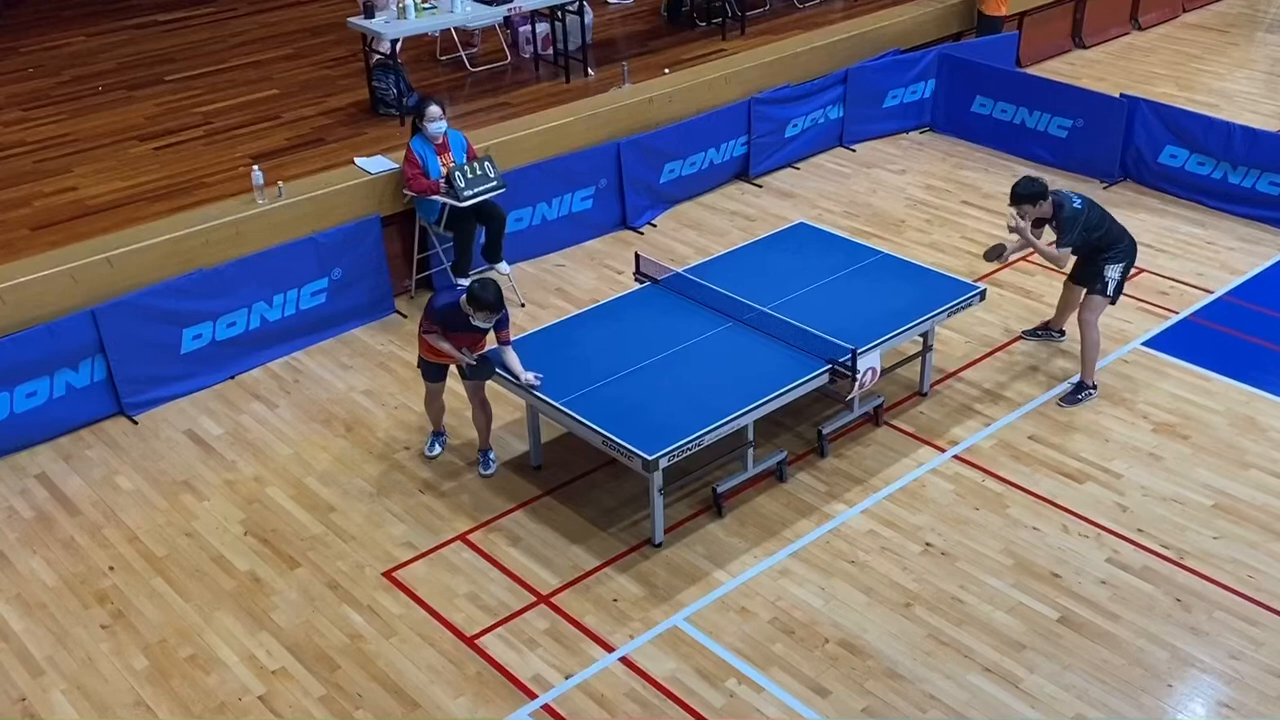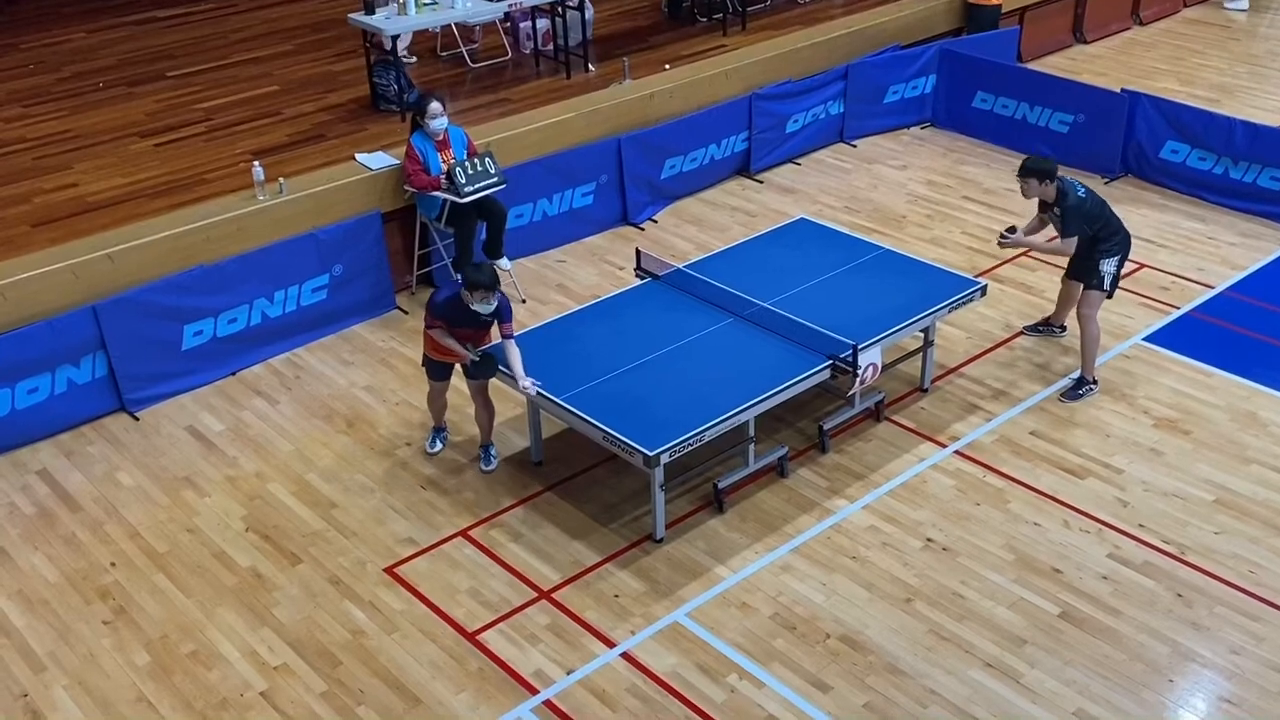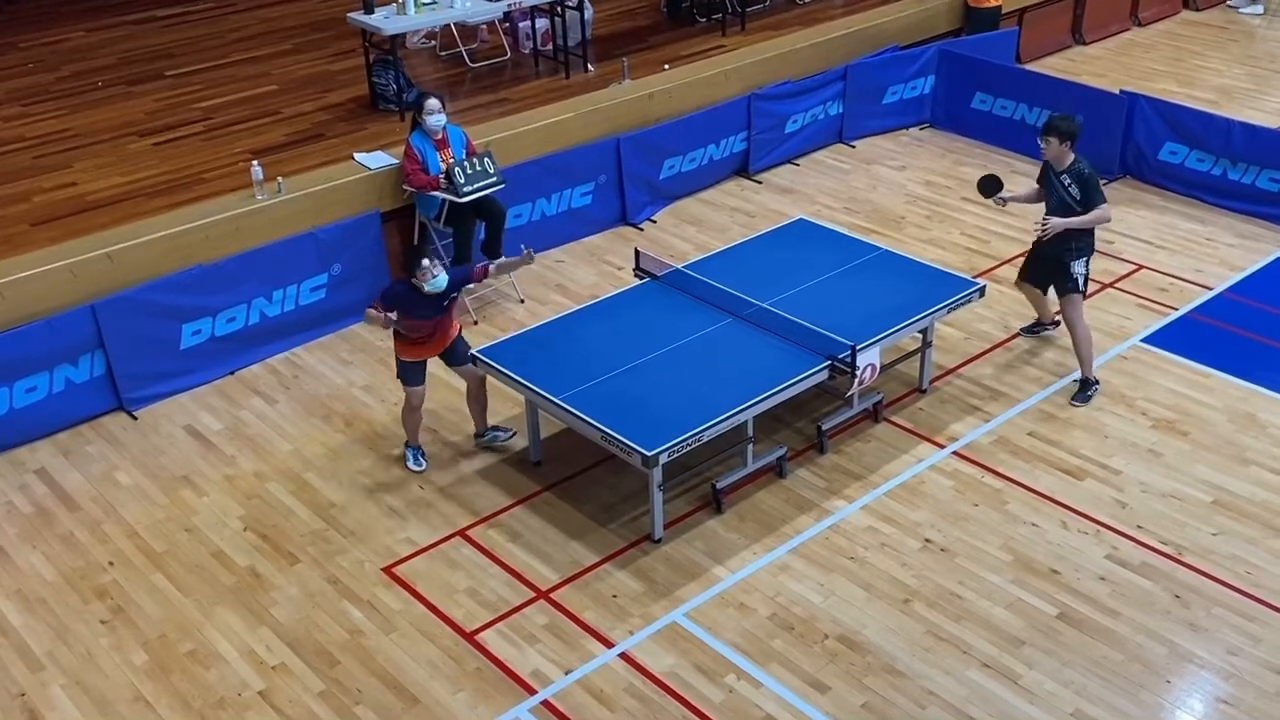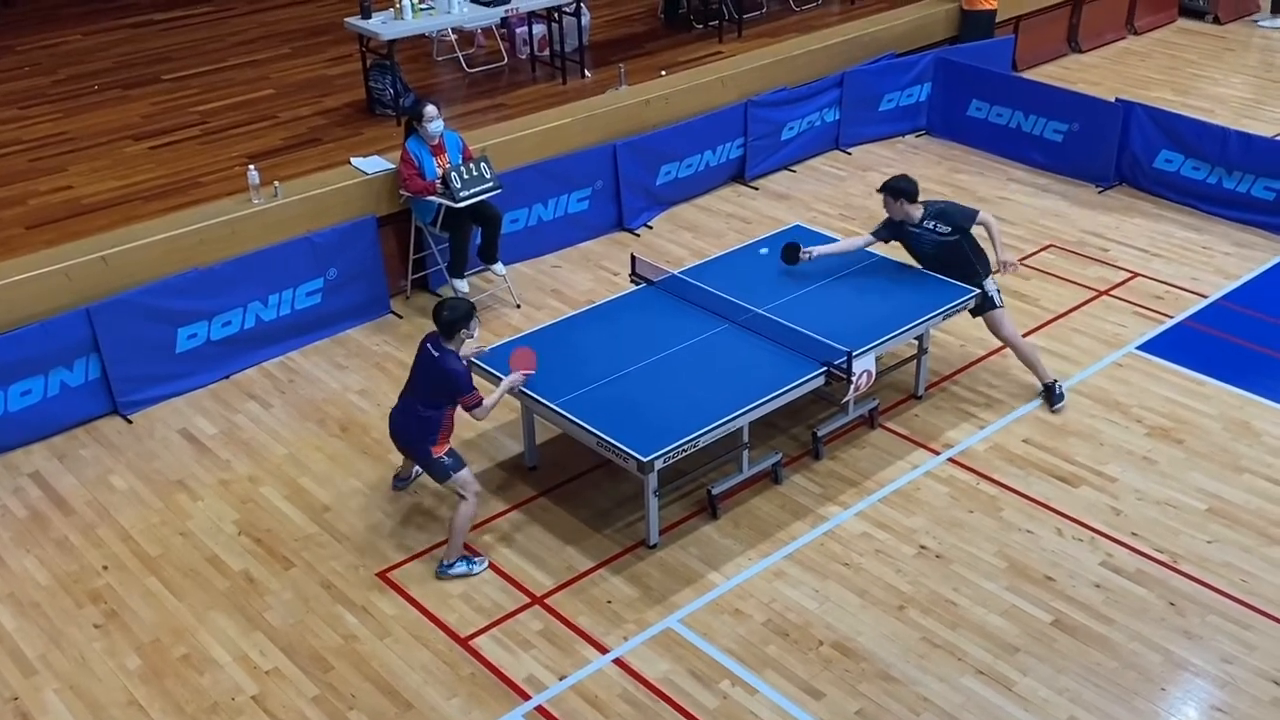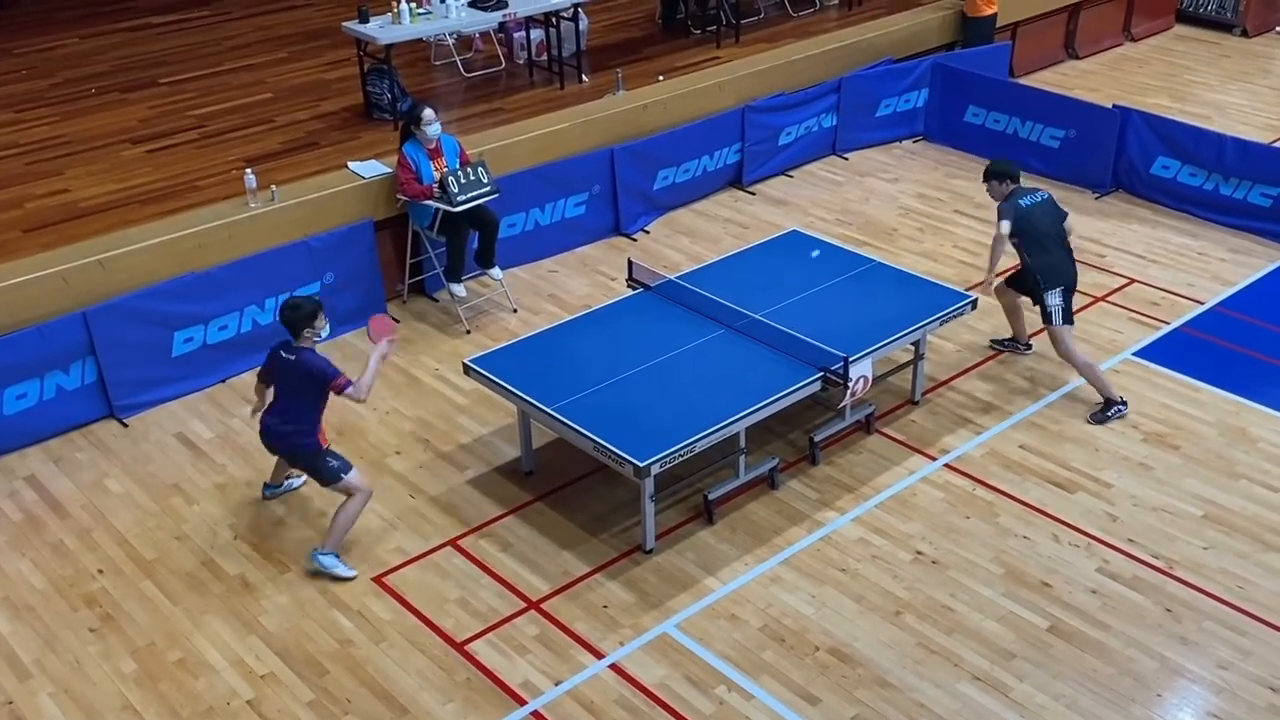
dt=1s
person 1, frame 1
left shoulder: (1068, 214)
right shoulder: (1046, 203)
left elbow: (1060, 260)
right elbow: (1035, 235)
left wrist: (1026, 236)
right wrist: (1011, 249)
left hip: (1116, 254)
right hip: (1093, 248)
left knee: (1087, 316)
right knee: (1071, 287)
left ankle: (1087, 385)
right ankle: (1054, 328)
person 1, frame 2
left shoulder: (1071, 202)
right shoulder: (1049, 191)
left elbow: (1067, 249)
right elbow: (1042, 219)
left wrist: (1025, 243)
right wrist: (1020, 233)
left hip: (1110, 247)
right hip: (1088, 242)
left knee: (1086, 311)
right knee: (1070, 283)
left ankle: (1088, 380)
right ankle: (1055, 324)
person 1, frame 3
left shoulder: (1084, 173)
right shoulder: (1048, 166)
left elbow: (1104, 214)
left wrist: (1065, 223)
right wrist: (1011, 197)
left hip: (1073, 250)
right hip: (1047, 242)
left knee: (1072, 315)
right knee: (1027, 284)
left ankle: (1089, 380)
right ankle: (1047, 321)
person 1, frame 4
left shoulder: (943, 211)
right shoulder: (896, 223)
left elbow: (987, 219)
right elbow: (862, 242)
left wrist: (1001, 253)
right wrist: (818, 251)
left hip: (973, 276)
right hip: (938, 276)
left knee: (1007, 335)
left ankle: (1050, 384)
person 1, frame 5
left shoulder: (1009, 206)
right shoulder: (1042, 195)
left elbow: (1002, 234)
right elbow: (1068, 229)
left wrist: (990, 272)
left hip: (1053, 280)
right hip: (1043, 270)
left knee: (1065, 349)
right knee: (1003, 291)
left ankle: (1114, 401)
right ankle: (1020, 340)
person 2, frame 1
left shoulder: (498, 312)
right shoulder: (440, 306)
left elbow: (505, 348)
right elbow: (428, 333)
left wrist: (521, 373)
right wrist: (458, 355)
left hip: (471, 350)
right hip: (435, 349)
left knee: (478, 397)
right knee: (434, 393)
left ankle: (485, 449)
right ankle: (438, 433)
person 2, frame 2
left shoulder: (500, 302)
right shoulder: (441, 300)
left elbow: (509, 343)
right elbow: (433, 329)
left wrist: (520, 377)
right wrist: (462, 351)
left hip: (476, 347)
right hip: (440, 348)
left knee: (481, 396)
right knee: (437, 391)
left ankle: (486, 445)
right ankle: (439, 428)
person 2, frame 3
left shoulder: (454, 277)
right shoulder: (399, 291)
left elbow: (494, 269)
right elbow: (370, 314)
left wrist: (521, 261)
right wrist: (385, 320)
left hip: (447, 336)
right hip: (411, 348)
left knee: (477, 377)
right knee: (414, 401)
left ankle: (482, 432)
right ankle: (413, 446)
person 2, frame 4
left shoulder: (431, 341)
right shoulder: (456, 371)
right elbow: (479, 412)
left wrist: (463, 354)
right wrist: (506, 385)
left hip: (400, 424)
right hip: (424, 439)
right knee: (471, 493)
left ankle: (403, 476)
right ankle: (451, 561)
person 2, frame 5
left shoulder: (278, 352)
right shoulder: (316, 365)
left elbow: (262, 384)
right elbow: (360, 394)
left wrist: (260, 404)
right wrist: (376, 355)
left hip: (271, 434)
right hip: (303, 445)
right knee: (362, 490)
left ankle: (274, 485)
right ankle: (325, 553)
person 3, frame 1
left shoulder: (456, 137)
right shoulder: (416, 147)
right elbow: (413, 182)
right wrist: (436, 186)
right hip: (437, 203)
left knee: (497, 215)
right knee: (467, 222)
left ankle: (493, 257)
right ankle: (461, 274)
person 3, frame 2
left shoulder: (457, 133)
right shoulder: (416, 143)
right elbow: (414, 178)
right wrist: (437, 182)
right hip: (438, 199)
left knee: (498, 211)
right knee: (467, 218)
left ankle: (494, 253)
right ankle: (462, 268)
person 3, frame 3
left shoulder: (456, 133)
right shoulder: (415, 142)
right elbow: (412, 177)
right wrist: (436, 181)
right hip: (437, 198)
left knee: (497, 211)
right knee: (466, 219)
left ankle: (493, 252)
right ankle: (461, 268)
person 3, frame 4
left shoulder: (453, 138)
right shoulder: (411, 148)
left elbow: (470, 163)
right elbow: (409, 183)
right wrist: (432, 187)
right hip: (433, 204)
left knee: (493, 215)
right knee: (462, 224)
left ankle: (489, 257)
right ankle: (456, 273)
person 3, frame 5
left shoulder: (450, 142)
right shoulder: (409, 152)
right elbow: (406, 186)
right wrist: (430, 191)
right hip: (430, 208)
left knee: (490, 220)
right knee: (460, 227)
left ankle: (486, 261)
right ankle: (453, 277)
